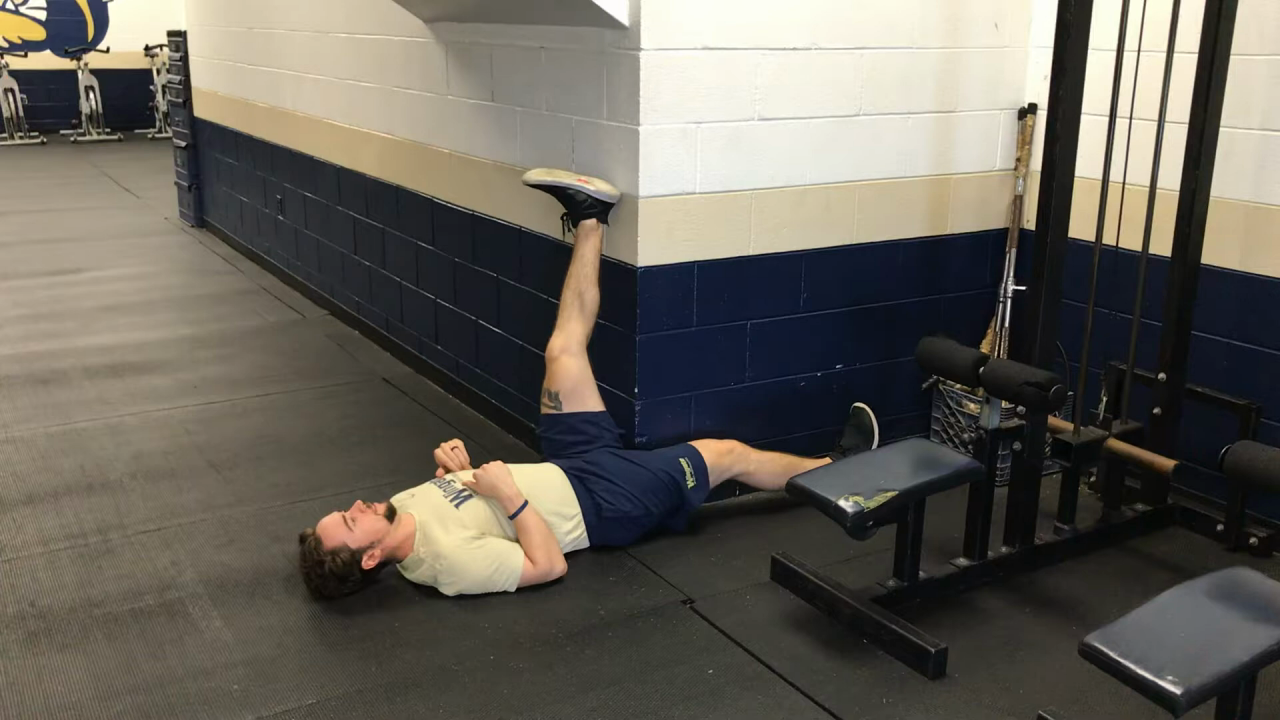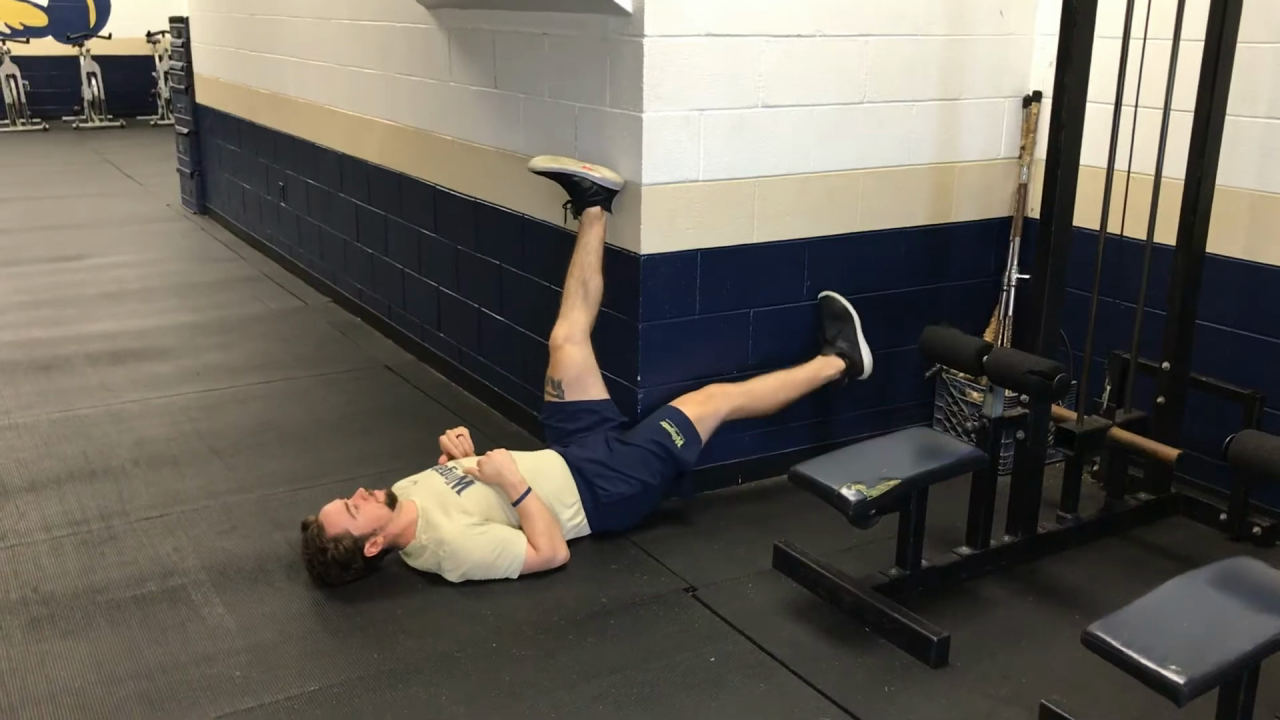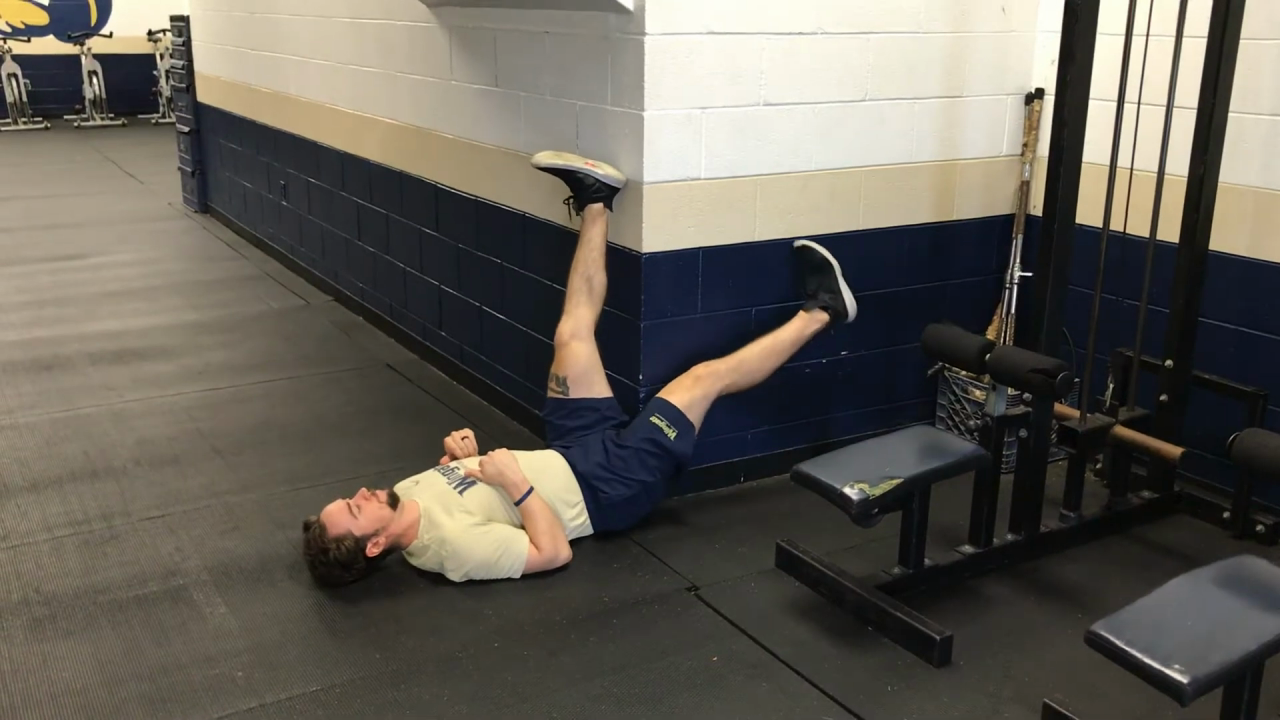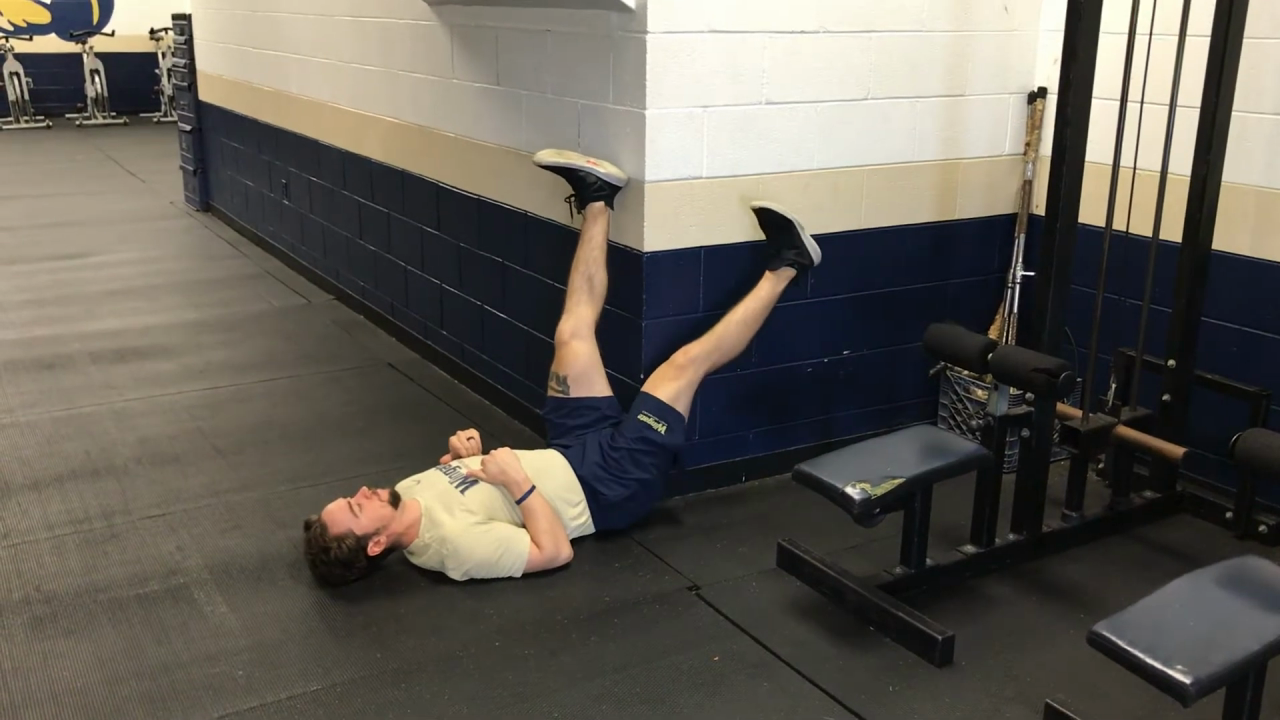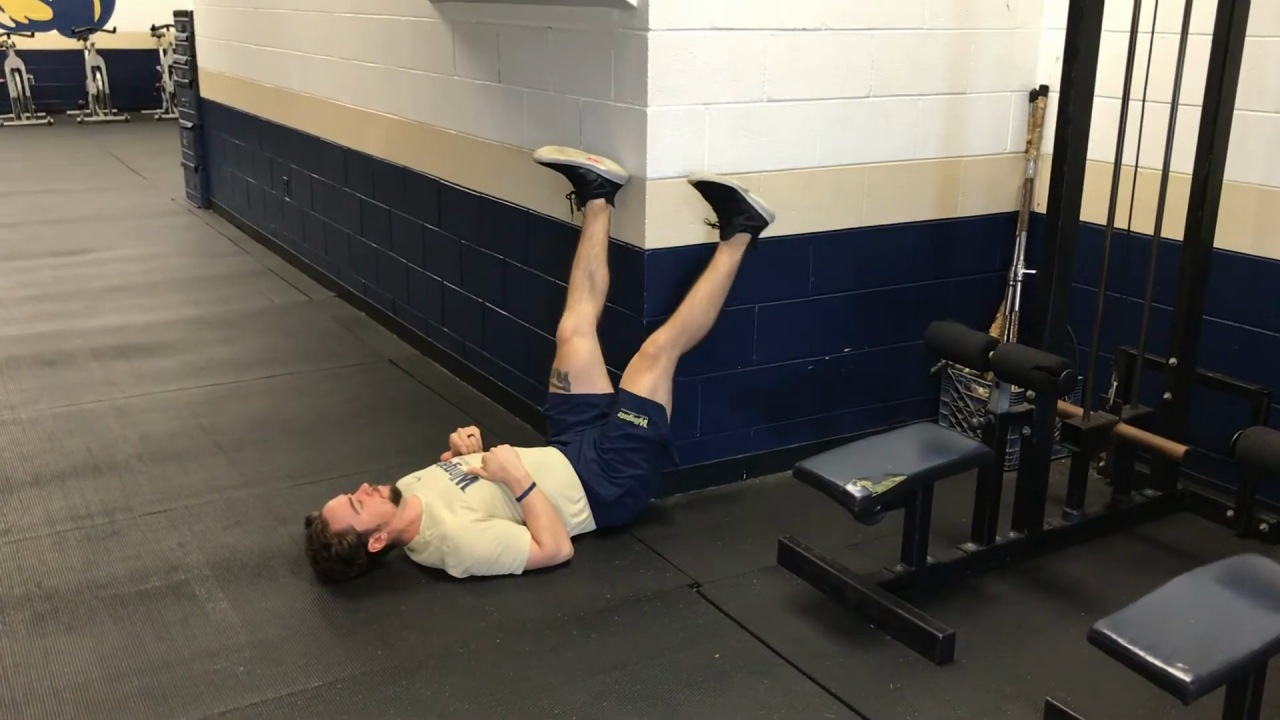
dt=0.7s
person 1, frame 1
left shoulder: (403, 511)
right shoulder: (446, 562)
right elbow: (548, 565)
left wrist: (456, 468)
right wrist: (507, 493)
left hip: (569, 468)
right hip: (601, 501)
left knee: (564, 348)
right knee: (729, 453)
left ankle: (588, 219)
right ankle: (835, 469)
person 1, frame 2
left shoulder: (406, 498)
right shoulder: (450, 549)
right elbow: (551, 552)
left wrist: (457, 455)
right wrist: (513, 482)
left hip: (569, 454)
right hip: (602, 487)
left knee: (567, 338)
right knee: (719, 397)
left ankle: (592, 208)
right ankle: (836, 361)
person 1, frame 3
left shoulder: (409, 497)
right shoulder: (450, 548)
right elbow: (553, 552)
left wrist: (459, 456)
right wrist: (515, 482)
left hip: (573, 454)
right hip: (608, 486)
right knee: (707, 375)
left ankle: (594, 203)
right ankle: (818, 312)
person 1, frame 4
left shoulder: (408, 496)
right shoulder: (451, 546)
right elbow: (554, 552)
left wrist: (464, 456)
right wrist: (517, 482)
left hip: (571, 453)
right hip: (610, 484)
right knee: (687, 361)
left ankle: (595, 202)
right ankle: (781, 270)
person 1, frame 5
left shoulder: (411, 492)
right shoulder: (452, 543)
right elbow: (555, 549)
left wrist: (464, 454)
right wrist: (517, 478)
left hip: (569, 453)
right hip: (608, 483)
right knee: (657, 350)
left ankle: (596, 198)
right ankle: (736, 236)
